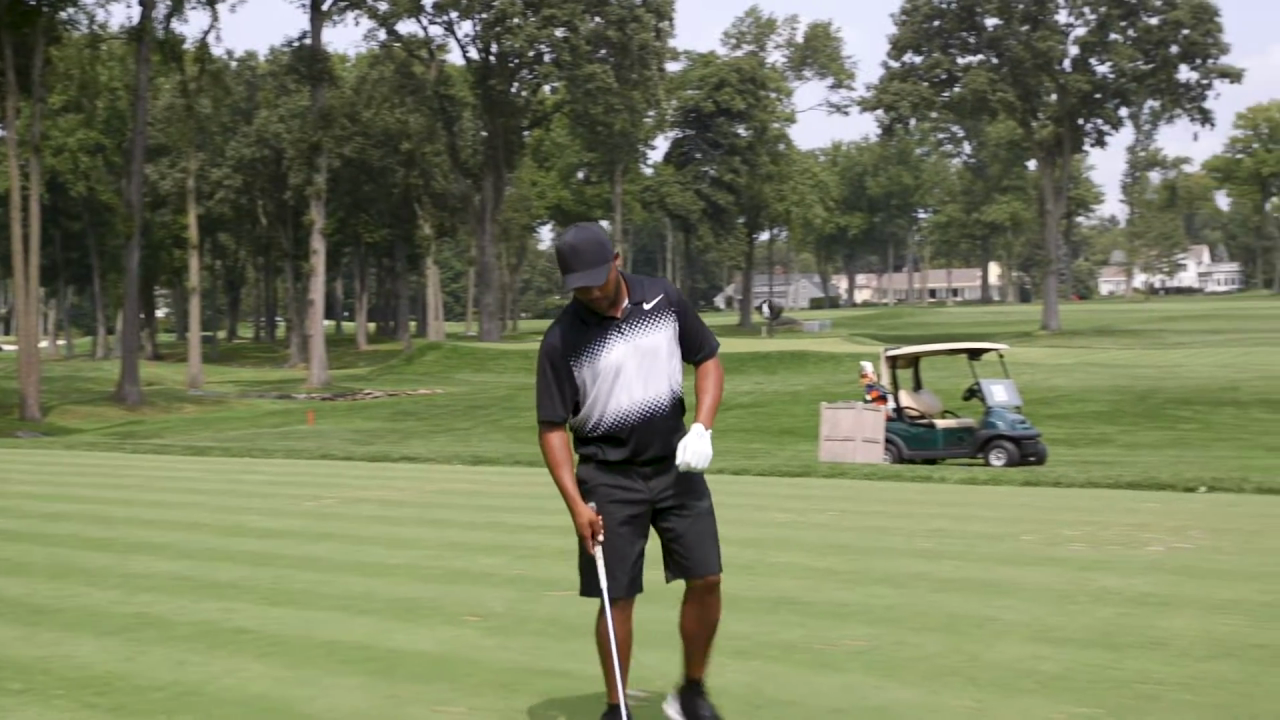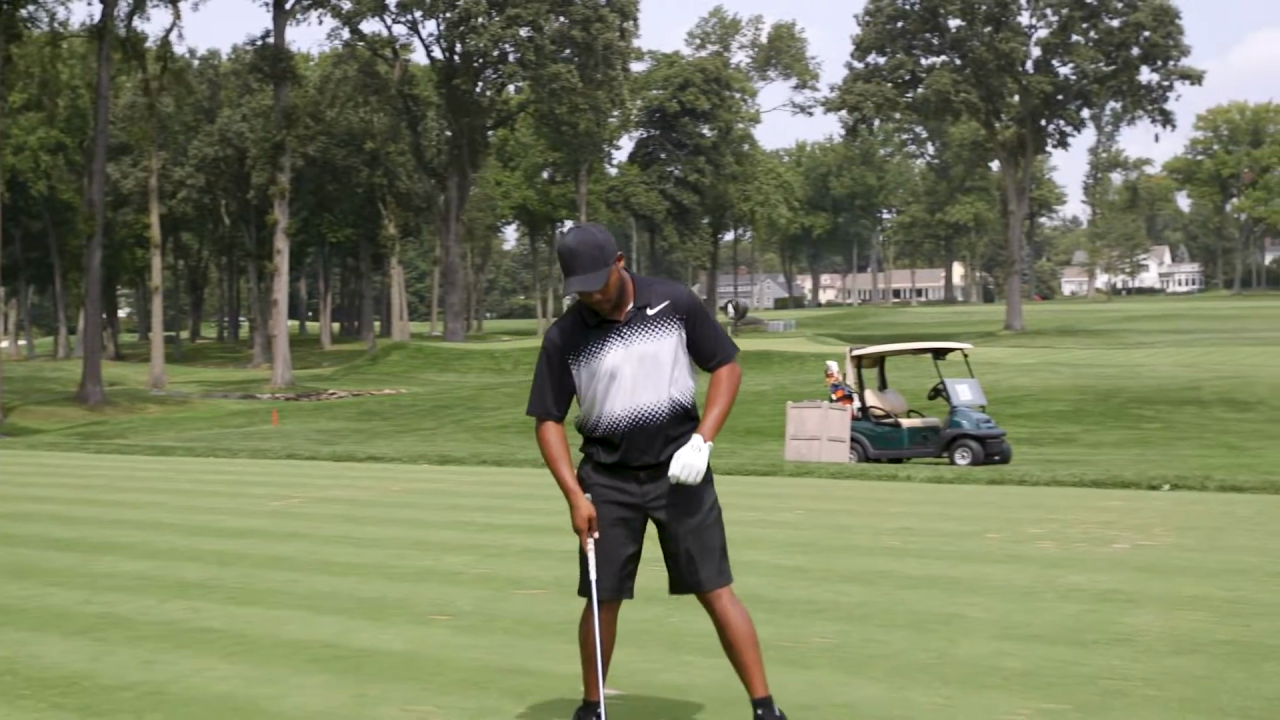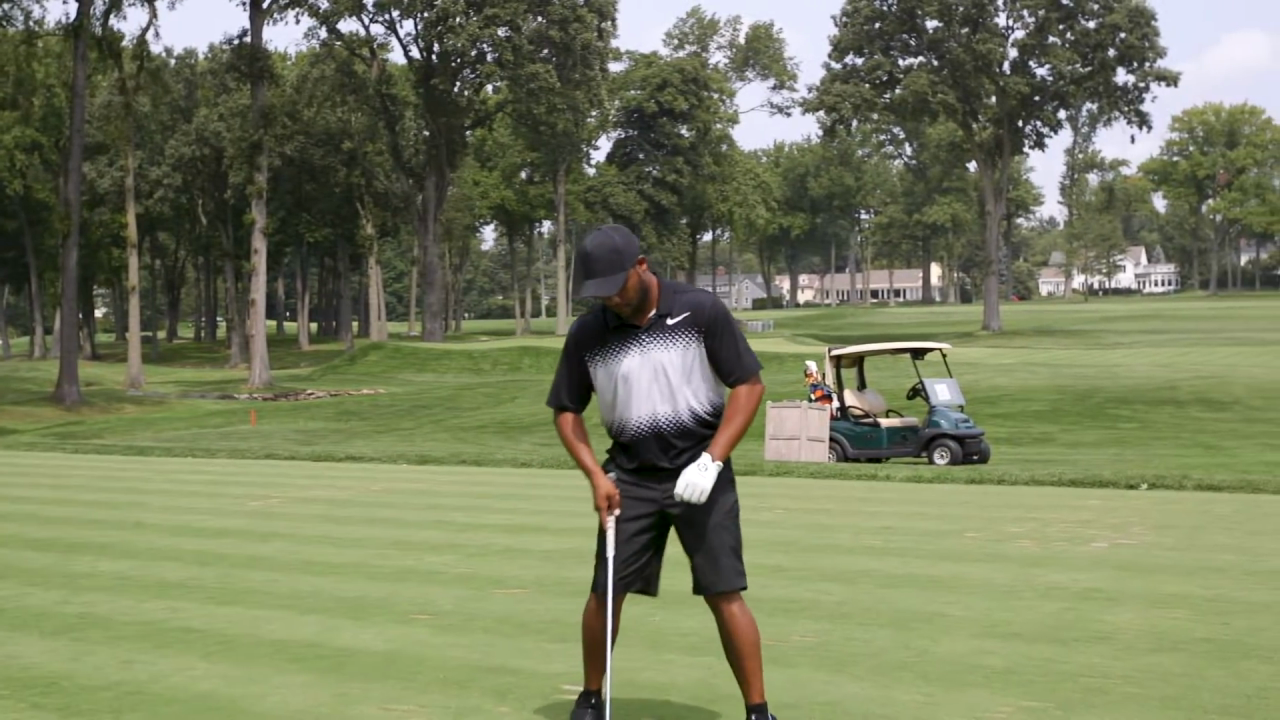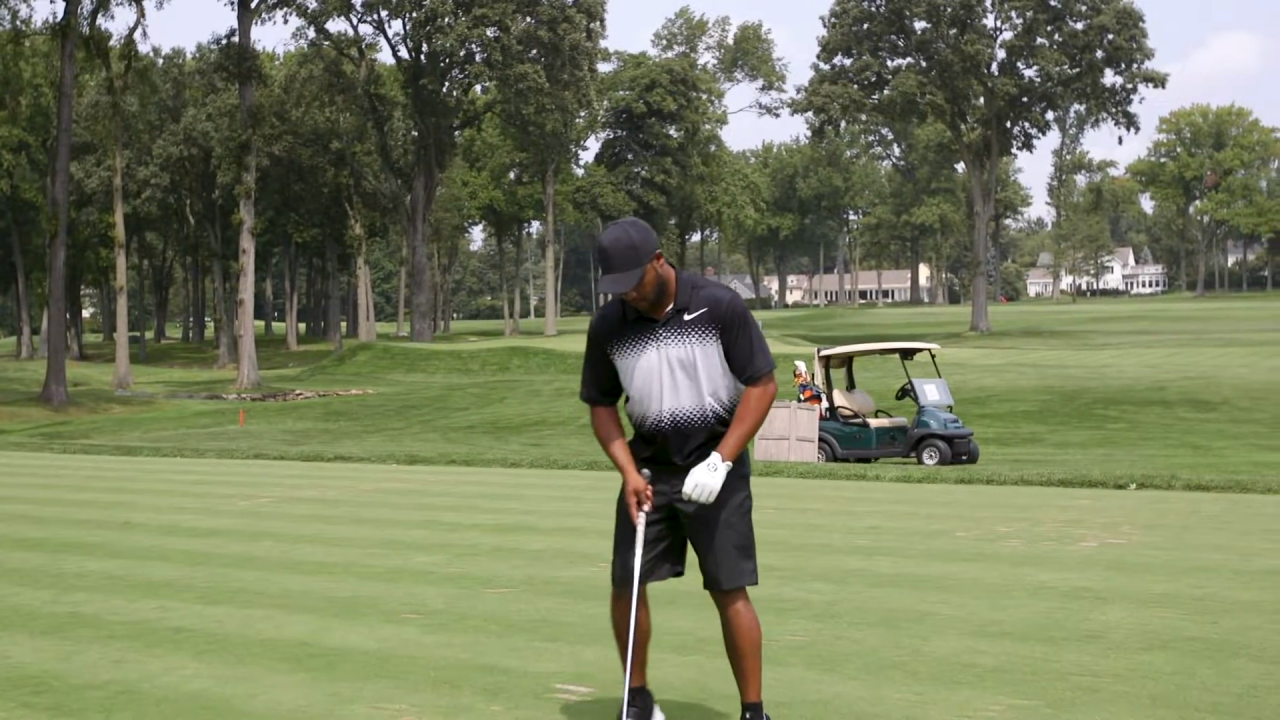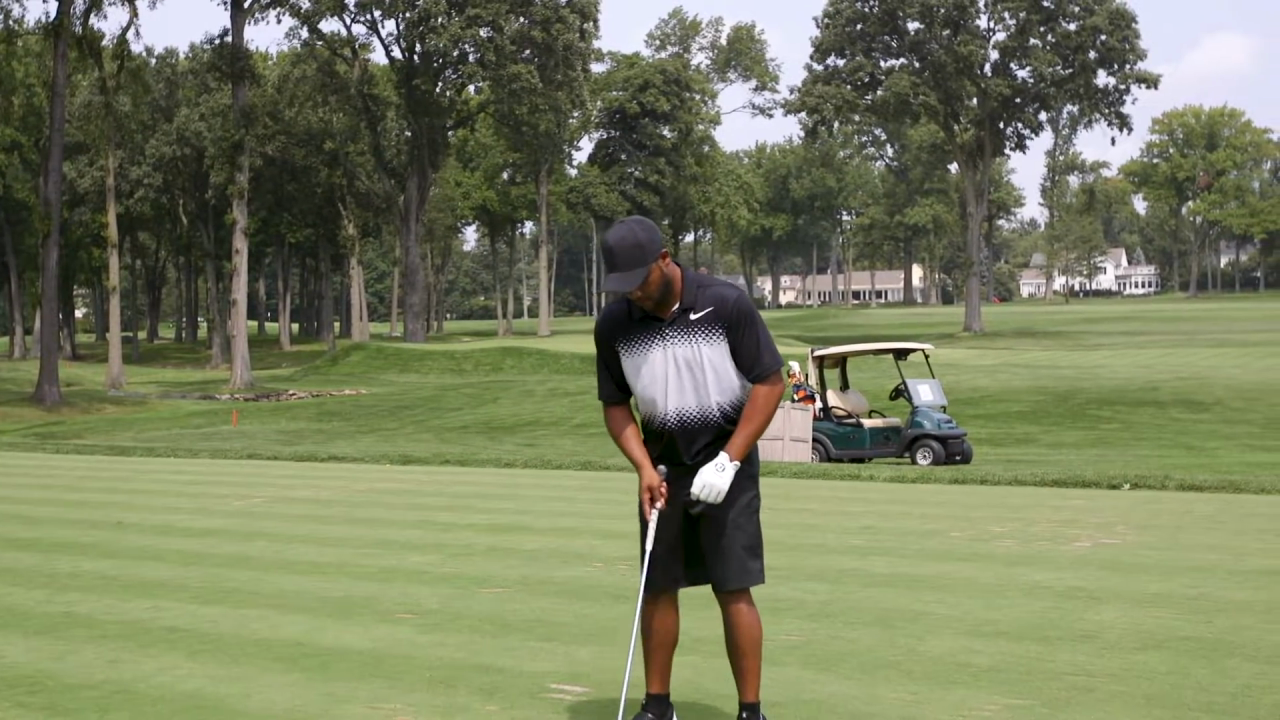
dt=0.3s
person 1, frame 1
left shoulder: (665, 298)
right shoulder: (561, 339)
left elbow: (708, 359)
right elbow: (552, 428)
left wrist: (701, 428)
right wrist: (575, 503)
left hip: (674, 466)
right hip: (608, 476)
left knee: (705, 578)
right knee: (618, 598)
person 1, frame 2
left shoulder: (677, 303)
right shoulder: (564, 337)
left elbow: (727, 367)
right elbow: (548, 420)
left wrist: (701, 441)
right wrist: (575, 496)
left hip: (679, 469)
right hip: (609, 478)
left knee: (715, 590)
right knee: (603, 598)
person 1, frame 3
left shoulder: (702, 311)
right shoulder: (587, 333)
left elbow: (749, 385)
right elbow: (566, 411)
left wrist: (711, 460)
right wrist: (596, 475)
left hip: (698, 474)
right hip: (630, 476)
left knee: (724, 594)
right knee: (605, 593)
person 1, frame 4
left shoulder: (721, 306)
right shoulder: (607, 325)
left elbow: (762, 385)
right elbow: (602, 406)
left wrist: (719, 462)
right wrist: (629, 472)
left hip: (715, 466)
right hip: (649, 468)
left knee: (729, 590)
right knee: (626, 585)
person 1, frame 5
left shoulder: (727, 304)
right shoulder: (613, 323)
left elbow: (770, 382)
right elbow: (615, 405)
left wrist: (728, 460)
right wrist: (645, 469)
left hip: (725, 465)
right hip: (663, 468)
left knee: (733, 591)
right knee: (658, 590)
